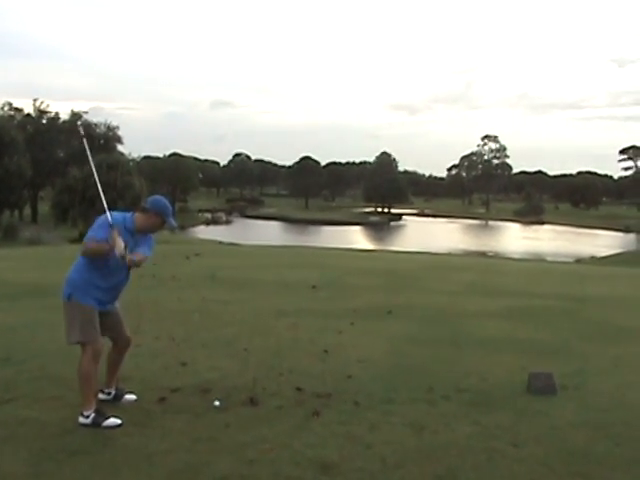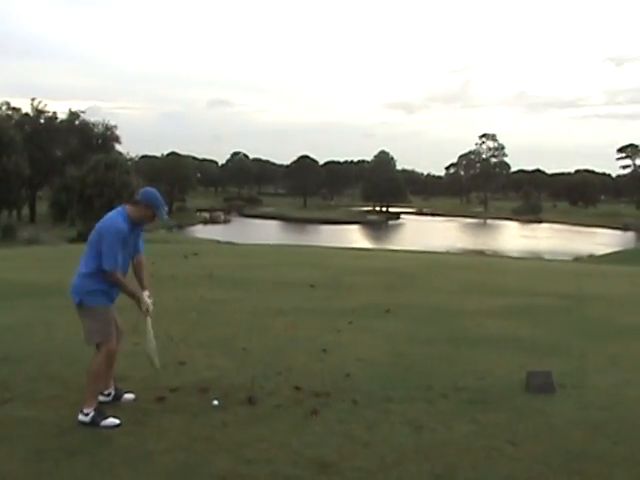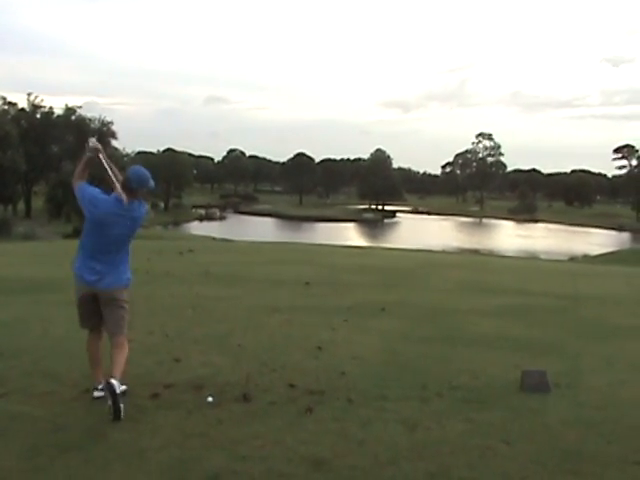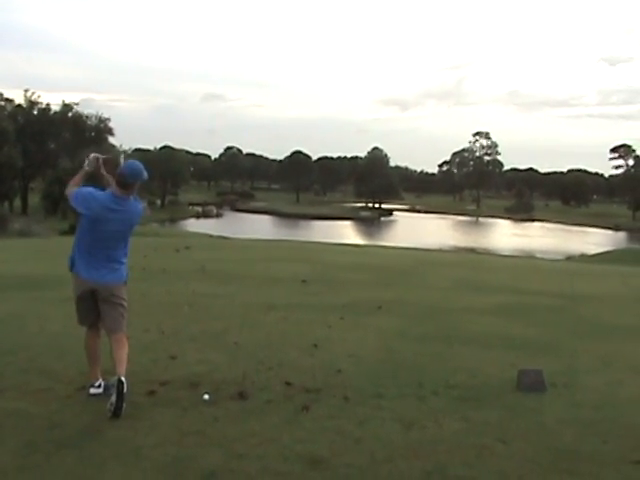
dt=0.4s
person 1, frame 1
left shoulder: (146, 239)
right shoulder: (111, 220)
left elbow: (139, 259)
right elbow: (86, 250)
left wrist: (124, 253)
right wrist: (111, 246)
left hip: (107, 298)
right hip: (82, 293)
left knee: (123, 340)
right knee: (92, 348)
left ankle: (109, 390)
right ankle: (88, 412)
person 1, frame 2
left shoulder: (133, 225)
right shoulder: (117, 228)
left elbow: (138, 258)
right elbow: (113, 274)
left wrist: (145, 291)
right wrist: (137, 297)
left hip: (97, 291)
right hip: (92, 293)
left knee: (114, 335)
right knee: (107, 346)
left ankle: (107, 389)
right ankle: (88, 410)
person 1, frame 3
left shoulder: (96, 203)
right shoulder: (139, 211)
left elbow: (77, 180)
right elbow: (123, 189)
left wrist: (90, 154)
right wrist: (105, 159)
left hip: (85, 279)
right hip: (115, 283)
left knee: (94, 332)
right knee: (119, 338)
left ankle: (99, 384)
right ankle: (115, 382)
person 1, frame 4
left shoulder: (91, 199)
right shoulder: (136, 210)
left elbow: (70, 190)
left wrist: (88, 167)
right wrist: (103, 171)
left hip: (83, 276)
right hip: (112, 279)
left knee: (92, 328)
right knee: (117, 334)
left ankle: (95, 381)
right ankle: (120, 378)
